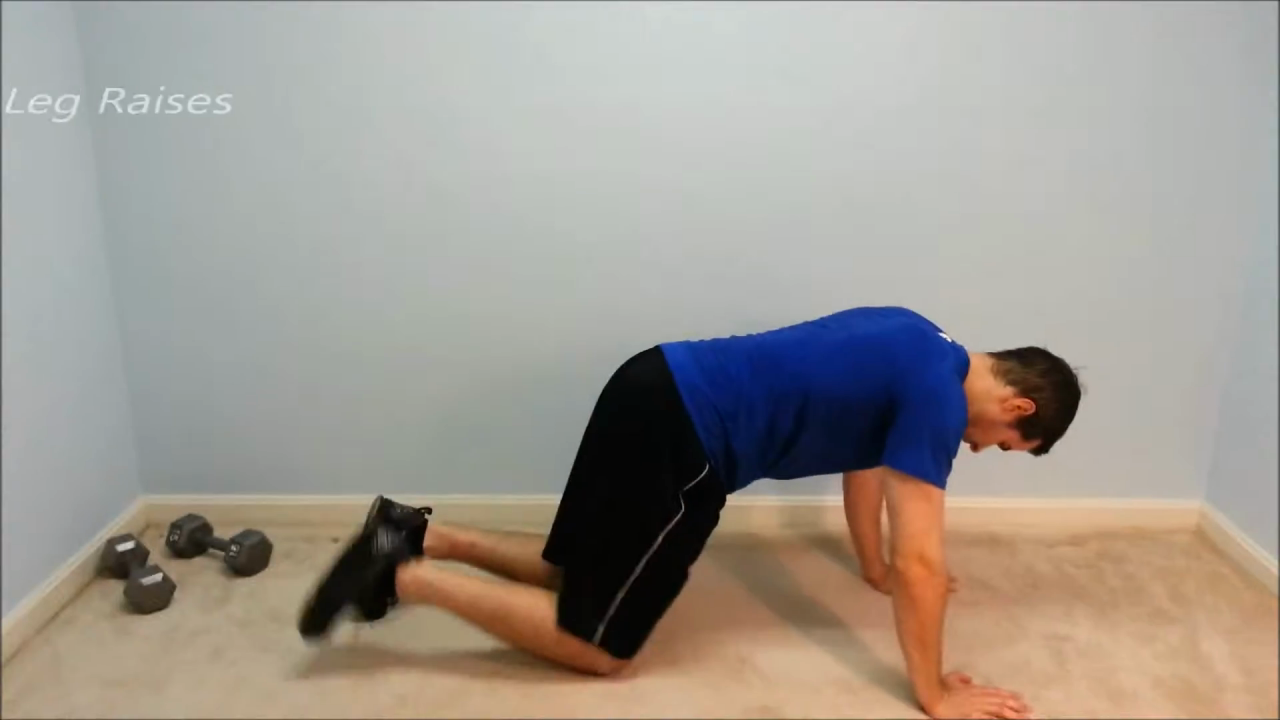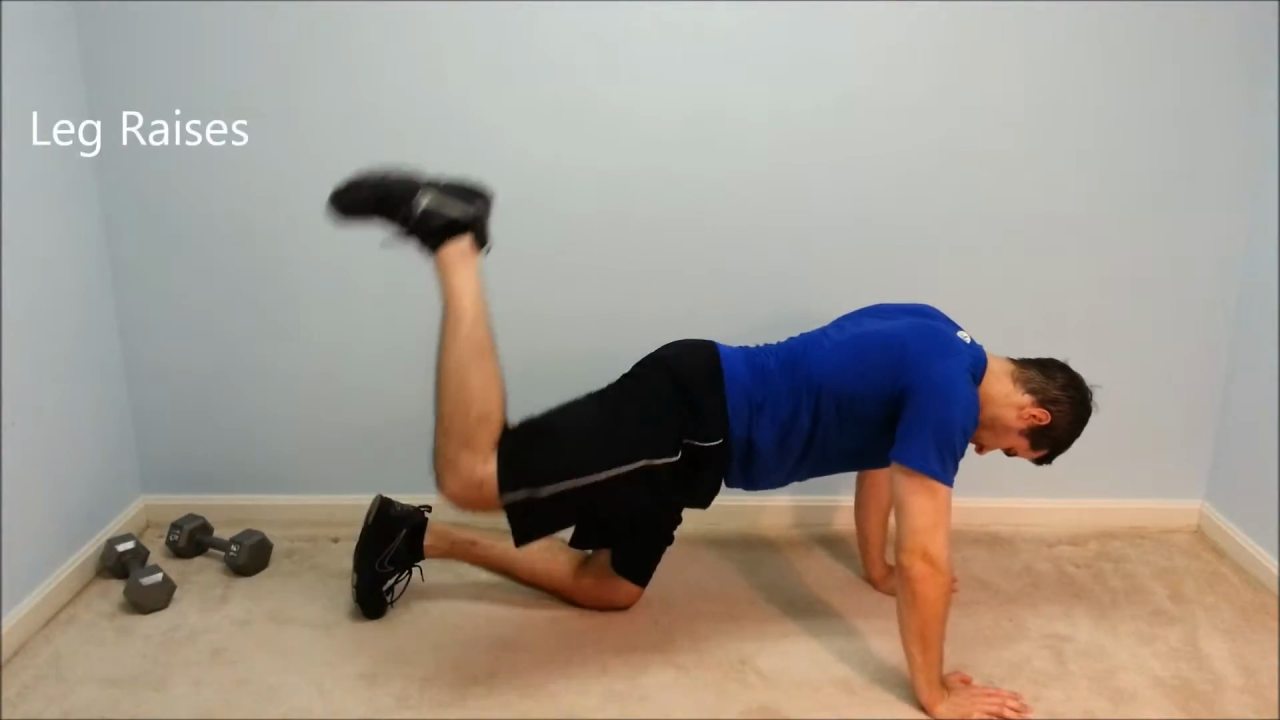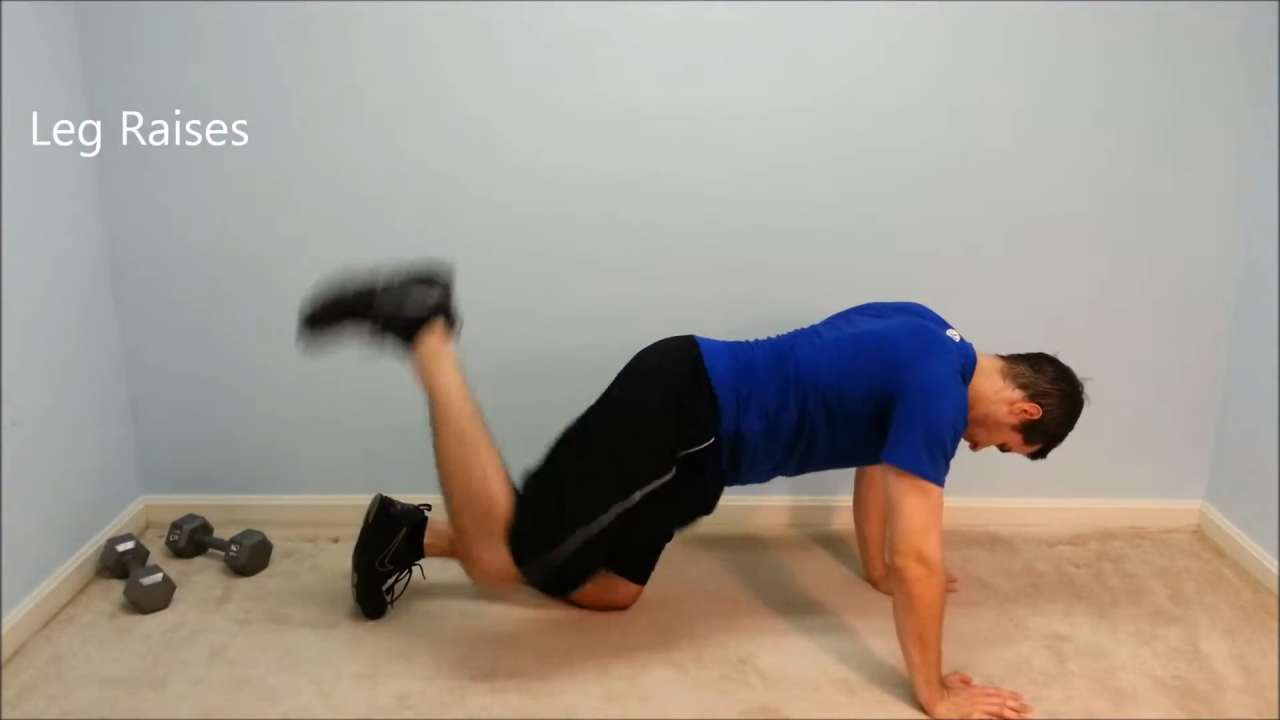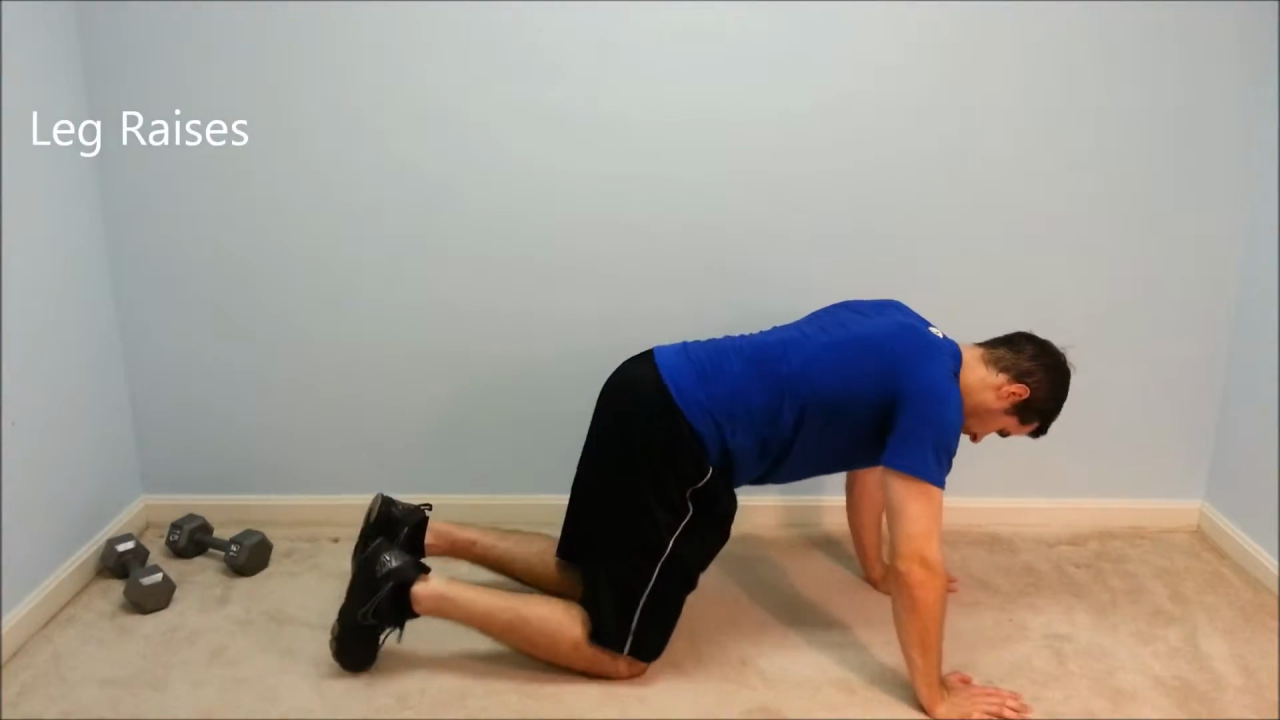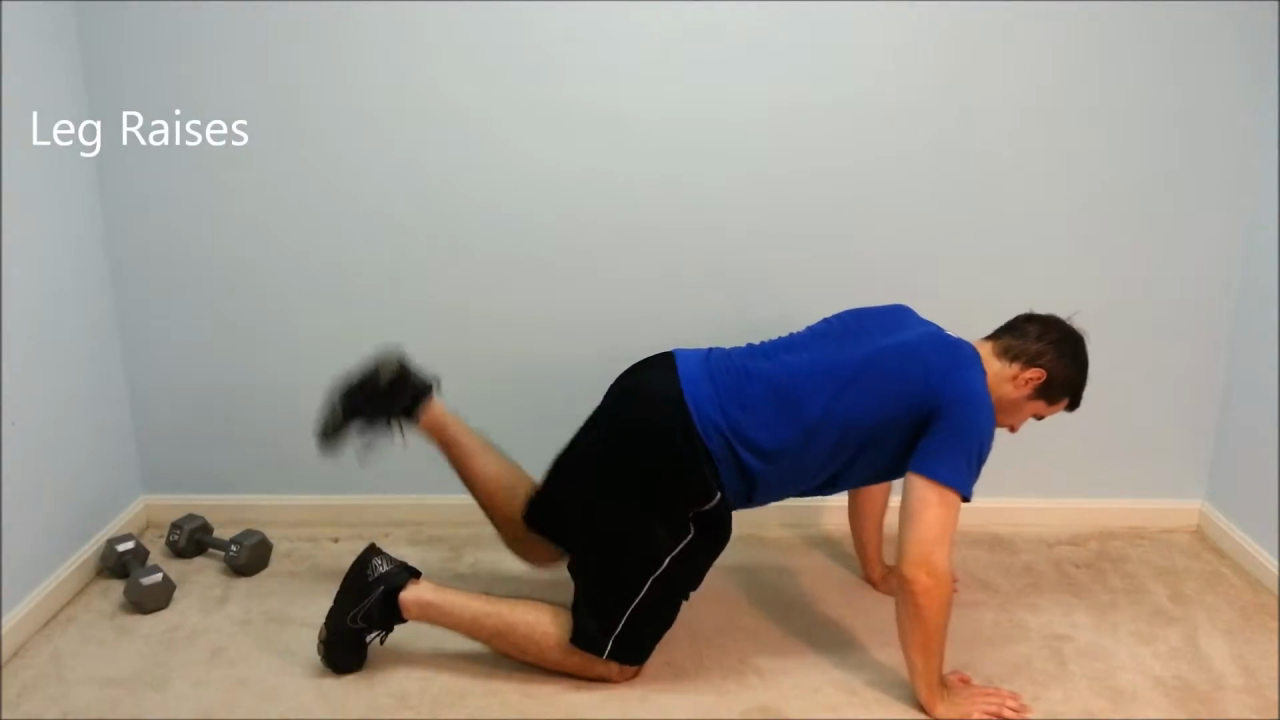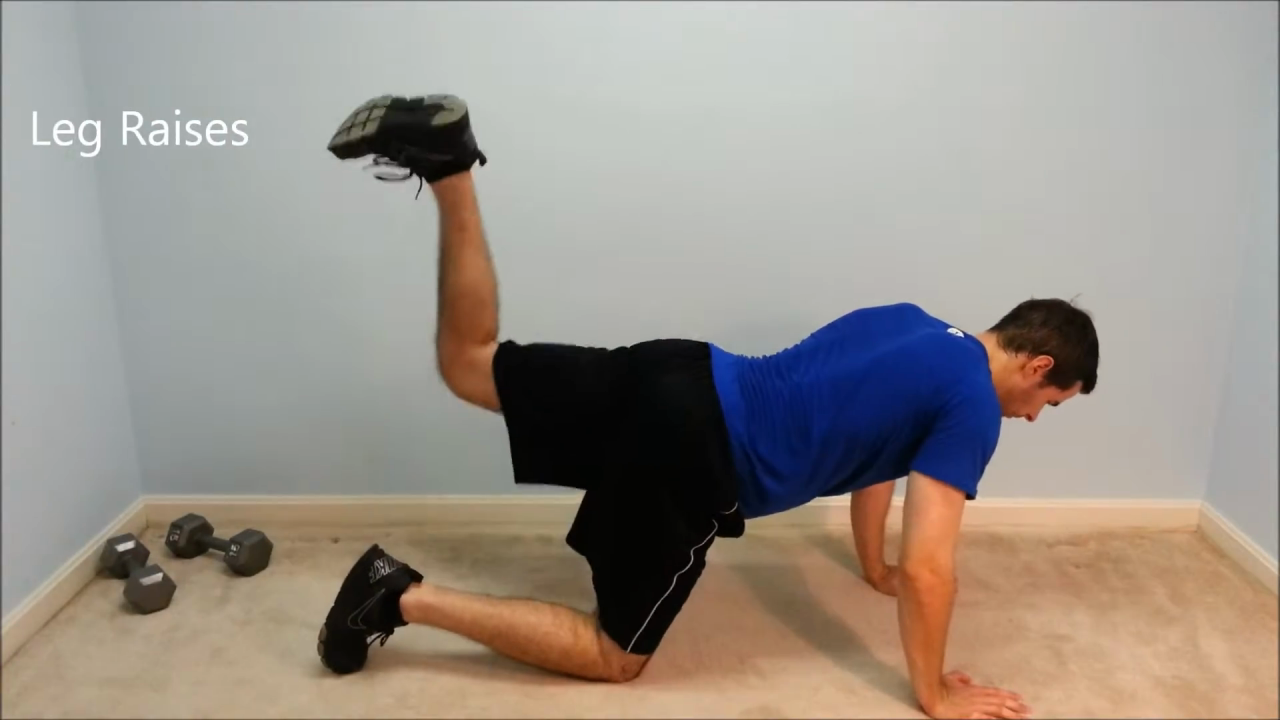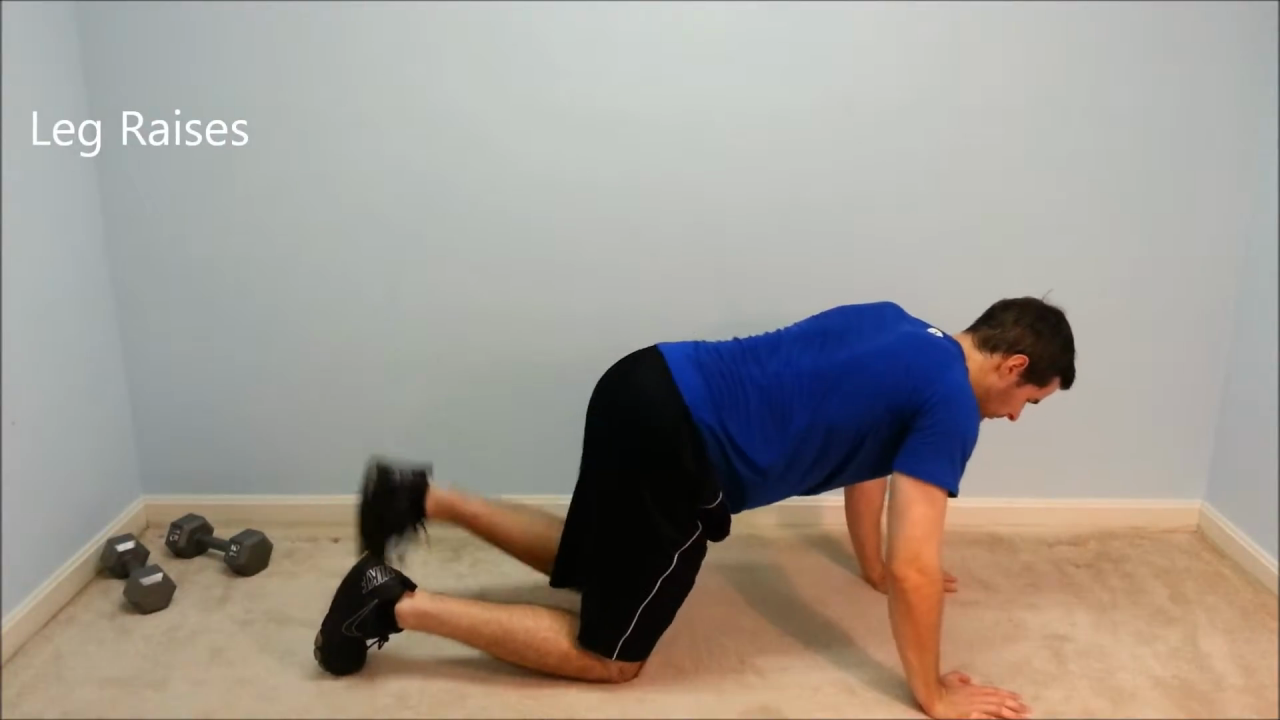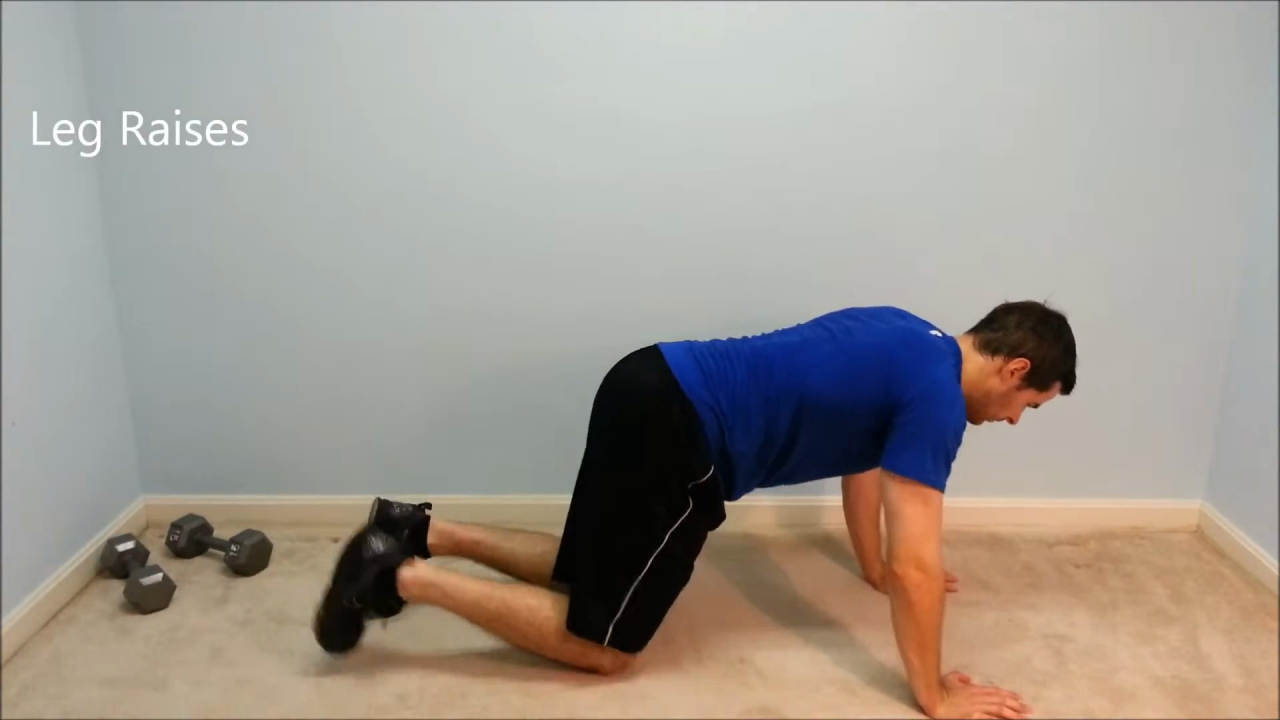
dt=0.5s
person 1, frame 1
left shoulder: (917, 352)
right shoulder: (936, 396)
left elbow: (865, 449)
right elbow: (921, 562)
left wrist: (871, 566)
left hip: (664, 396)
right hip: (670, 432)
left knee: (591, 574)
right knee: (595, 645)
left ankle: (423, 536)
right ankle: (406, 571)
person 1, frame 2
left shoulder: (934, 347)
right shoulder: (950, 395)
left elbow: (876, 457)
right elbow: (925, 562)
left wrist: (877, 566)
left hip: (695, 409)
right hip: (690, 415)
left knee: (607, 586)
right knee: (470, 473)
left ankle: (420, 535)
right ankle: (455, 239)
person 1, frame 3
left shoulder: (926, 339)
right shoulder: (938, 392)
left elbow: (872, 450)
right elbow: (918, 561)
left wrist: (874, 563)
left hip: (683, 392)
right hip: (678, 413)
left knee: (606, 588)
right knee: (502, 561)
left ankle: (415, 530)
right ankle: (428, 326)
person 1, frame 4
left shoulder: (909, 336)
right shoulder: (934, 391)
left elbow: (866, 451)
right elbow: (918, 564)
left wrist: (874, 567)
left hip: (650, 393)
right hip: (669, 440)
left knee: (586, 574)
right knee: (617, 651)
left ankle: (422, 533)
right ankle: (417, 587)
person 1, frame 5
left shoulder: (914, 333)
right shoulder: (966, 406)
right elbow: (923, 573)
left wrist: (872, 566)
left hip: (667, 389)
right hip: (680, 453)
left knee: (535, 534)
right knee: (604, 653)
left ankle: (414, 399)
right ankle: (405, 595)
person 1, frame 6
left shoulder: (916, 329)
right shoulder: (971, 405)
right elbow: (928, 570)
left wrist: (873, 568)
left hip: (676, 375)
right hip: (687, 453)
left knee: (468, 364)
right knee: (614, 655)
left ankle: (449, 165)
right ankle: (410, 598)
person 1, frame 7
left shoulder: (902, 329)
right shoulder: (951, 403)
right elbow: (915, 571)
left wrist: (871, 564)
left hip: (648, 386)
right hip: (671, 446)
left knee: (593, 560)
right knee: (609, 655)
left ankle: (424, 496)
right ankle: (401, 603)
person 1, frame 8
left shoulder: (909, 340)
right shoulder: (937, 395)
left elbow: (862, 451)
right elbow: (916, 565)
left wrist: (873, 566)
left hip: (656, 390)
right hip: (670, 427)
left knee: (596, 570)
right knee: (602, 642)
left ankle: (428, 533)
right ankle: (402, 574)
